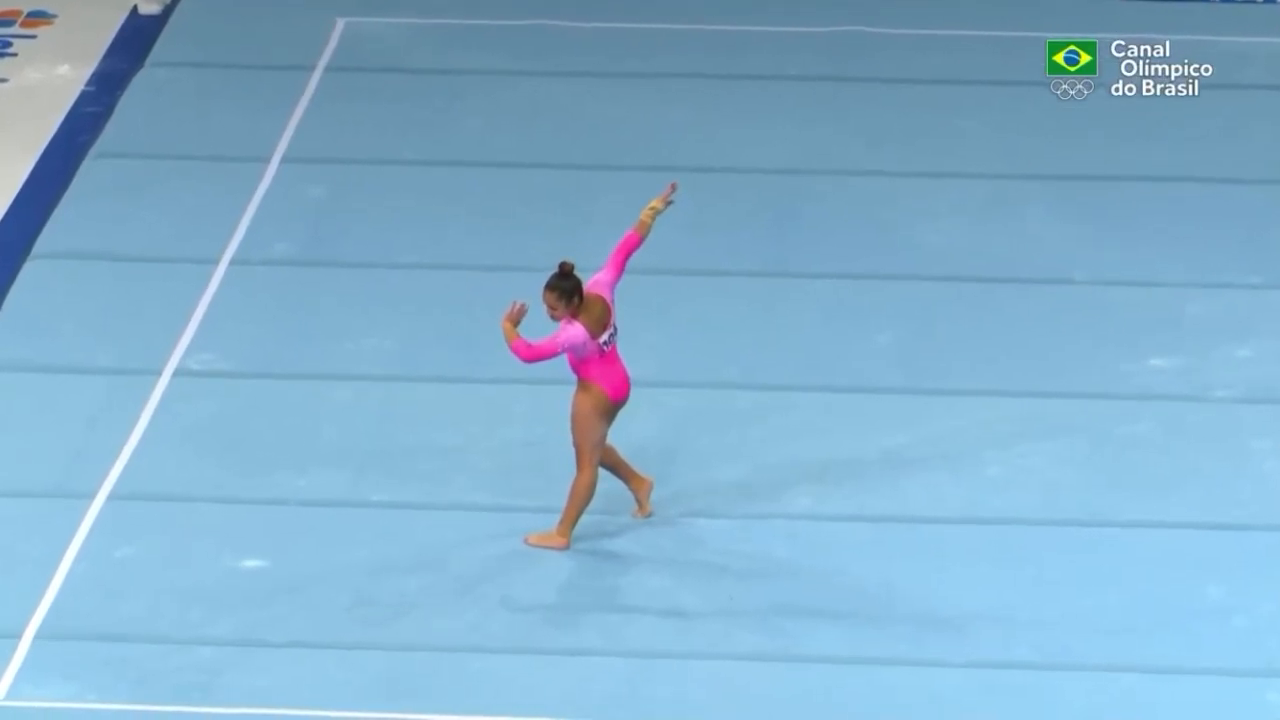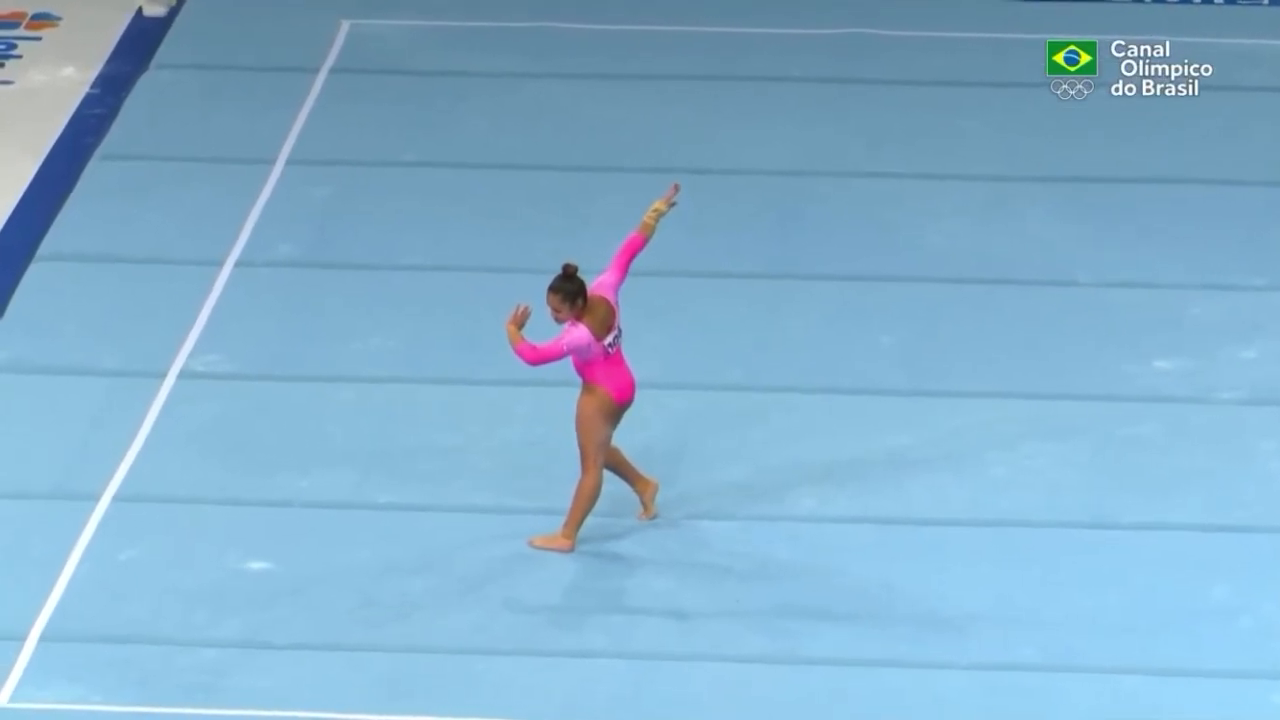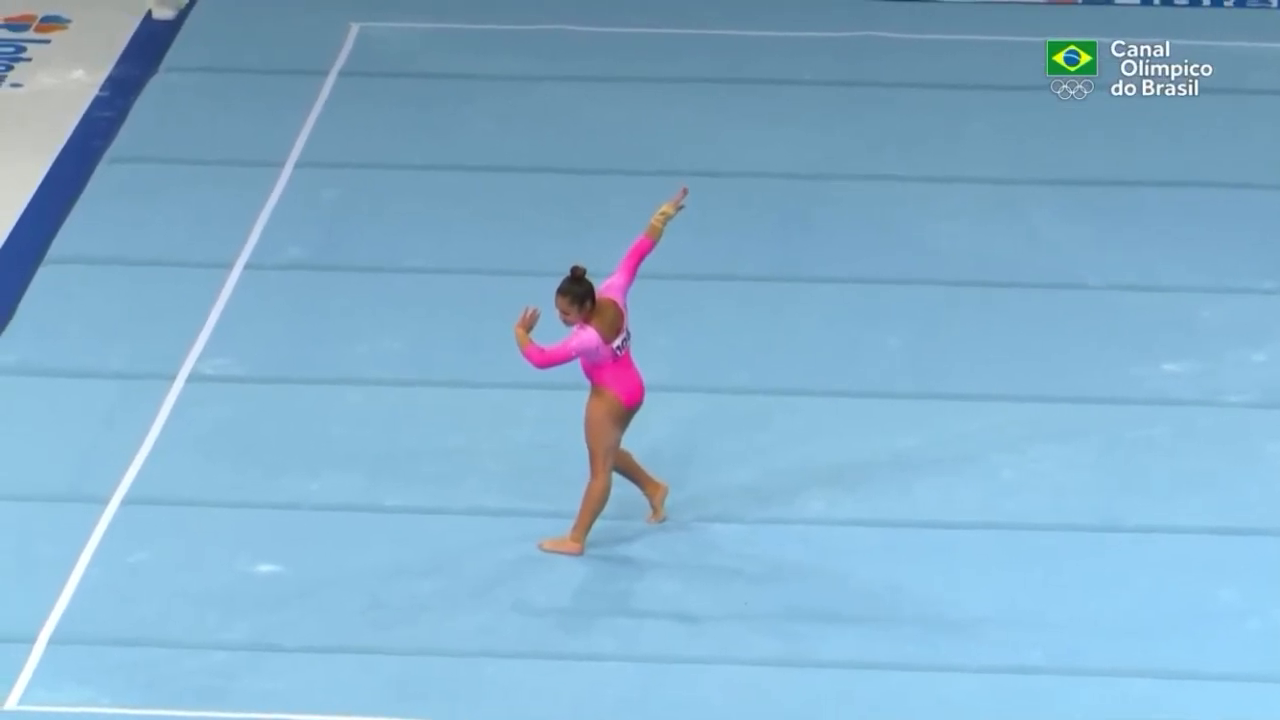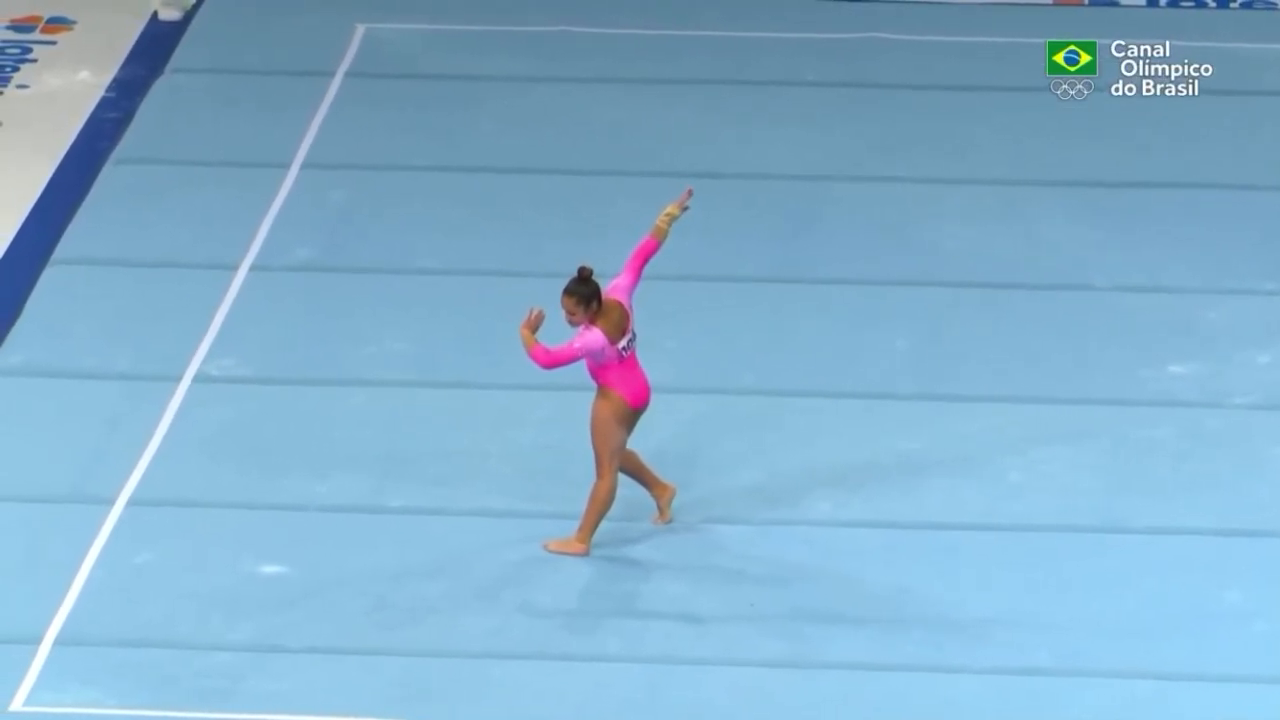
dt=0.3s
person 1, frame 1
left shoulder: (574, 334)
right shoulder: (600, 290)
left elbow: (528, 353)
right elbow: (624, 249)
left wrist: (508, 327)
right wrist: (650, 213)
left hip: (596, 393)
right hip: (616, 383)
left knee: (586, 464)
right knee: (594, 448)
left ankle: (561, 534)
right ankle: (638, 483)
person 1, frame 2
left shoulder: (578, 336)
right shoulder: (604, 292)
left elbow: (532, 356)
right elbow: (627, 252)
left wrist: (512, 330)
right wrist: (654, 215)
left hip: (601, 395)
right hip: (622, 385)
left knee: (591, 466)
right knee: (599, 450)
left ankle: (566, 536)
right ankle: (643, 485)
person 1, frame 3
left shoulder: (587, 338)
right shoulder: (613, 294)
left elbow: (541, 359)
right elbow: (635, 254)
left wrist: (521, 334)
right wrist: (661, 218)
left hip: (610, 398)
right hip: (630, 388)
left knee: (600, 469)
right knee: (609, 453)
left ankle: (575, 539)
right ankle: (653, 488)
person 1, frame 4
left shoulder: (593, 338)
right shoulder: (618, 295)
left elbow: (546, 360)
right elbow: (641, 256)
left wrist: (527, 334)
right wrist: (666, 219)
left hip: (616, 399)
right hip: (637, 389)
left knee: (606, 471)
right knee: (615, 454)
left ankle: (581, 540)
right ankle: (661, 489)
